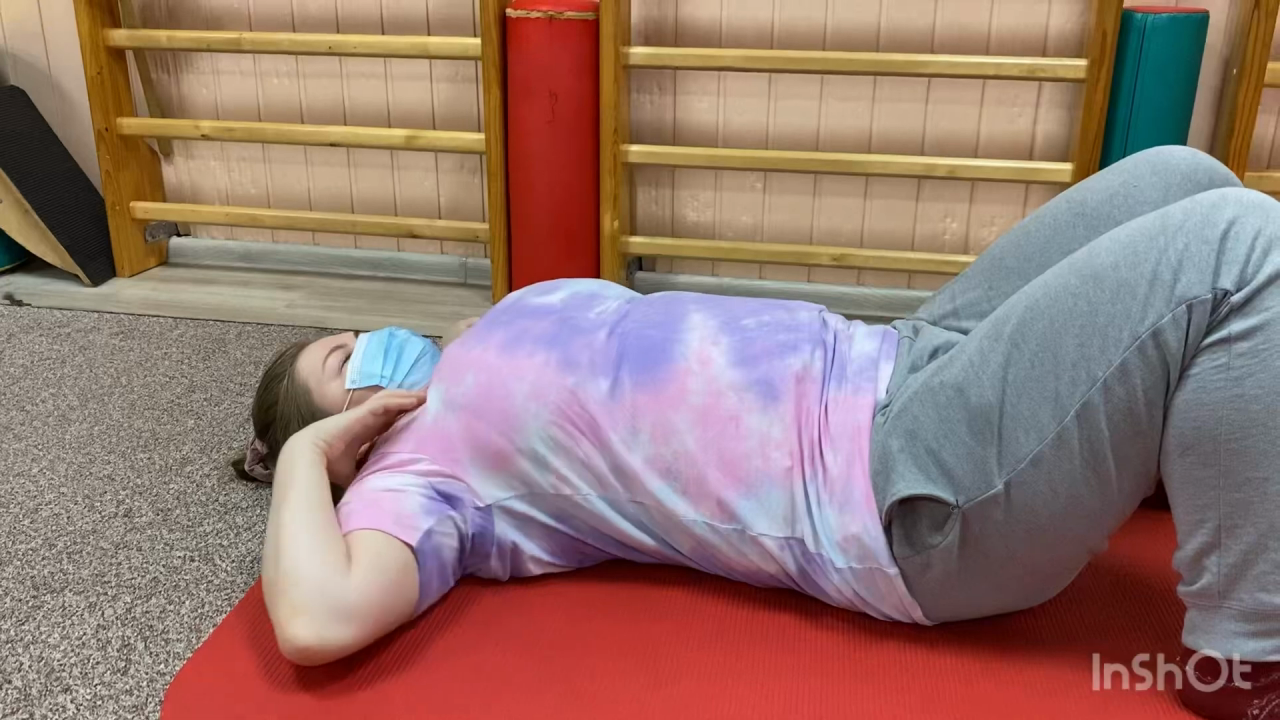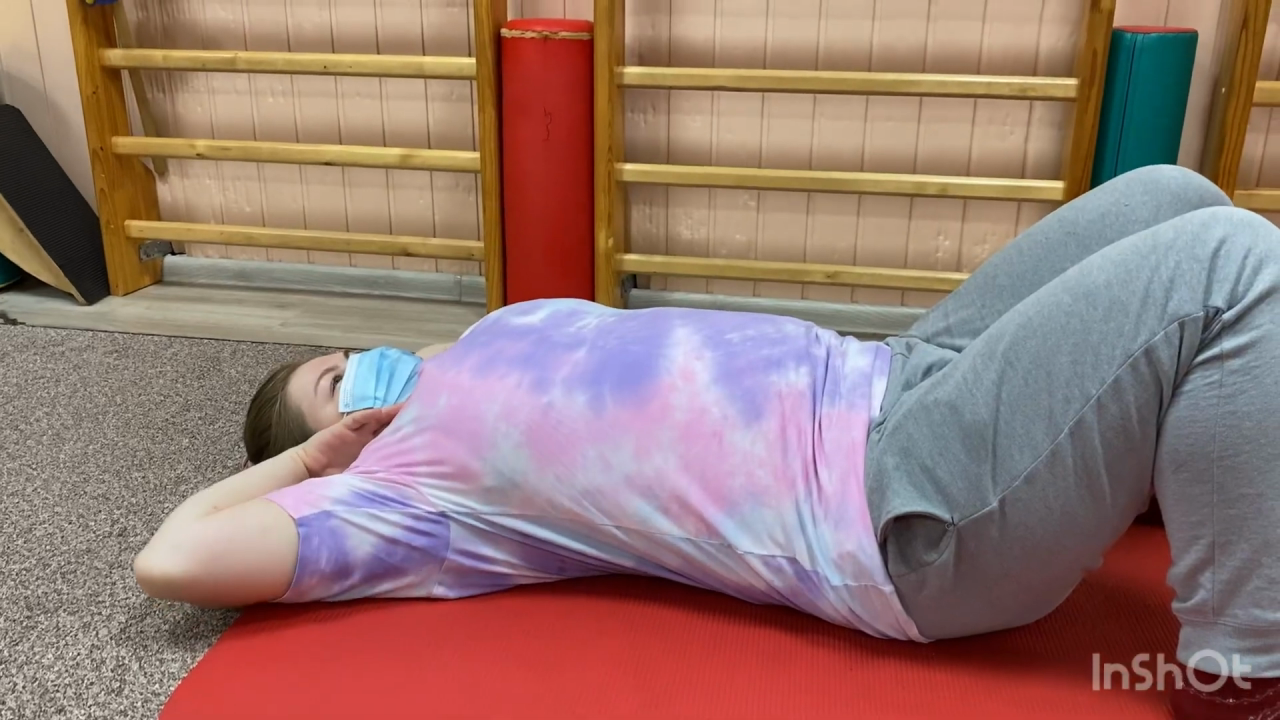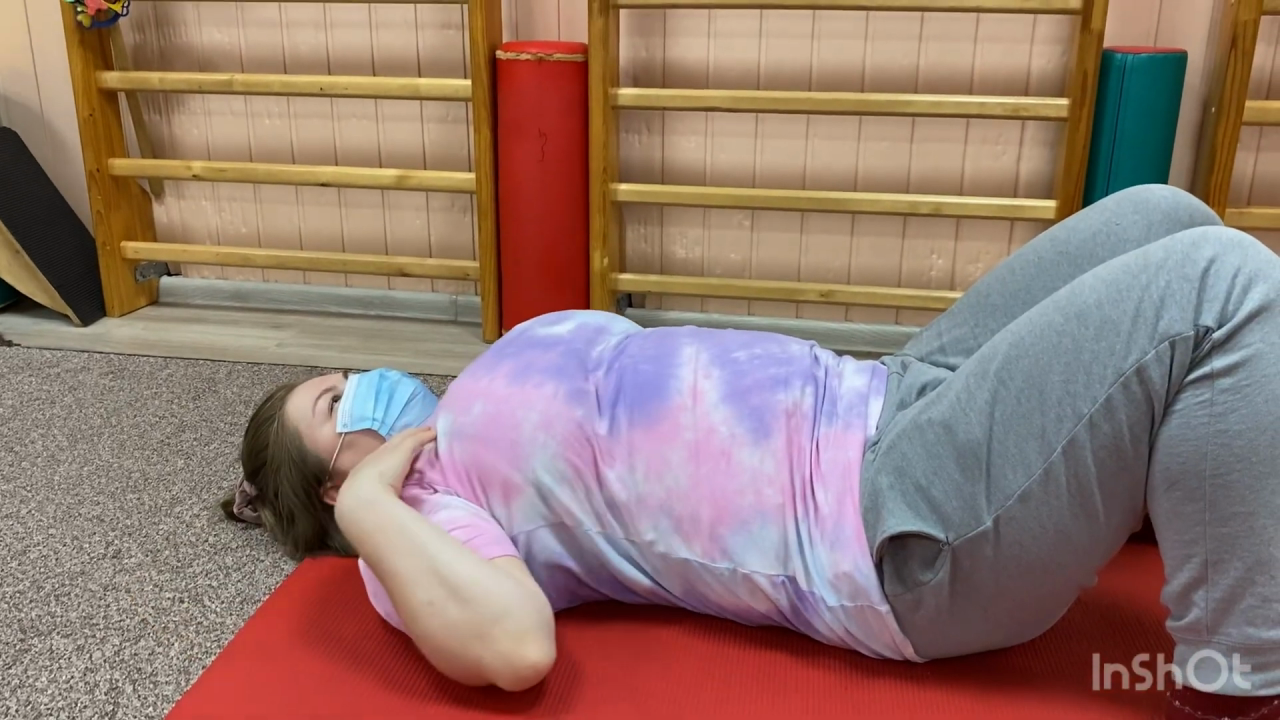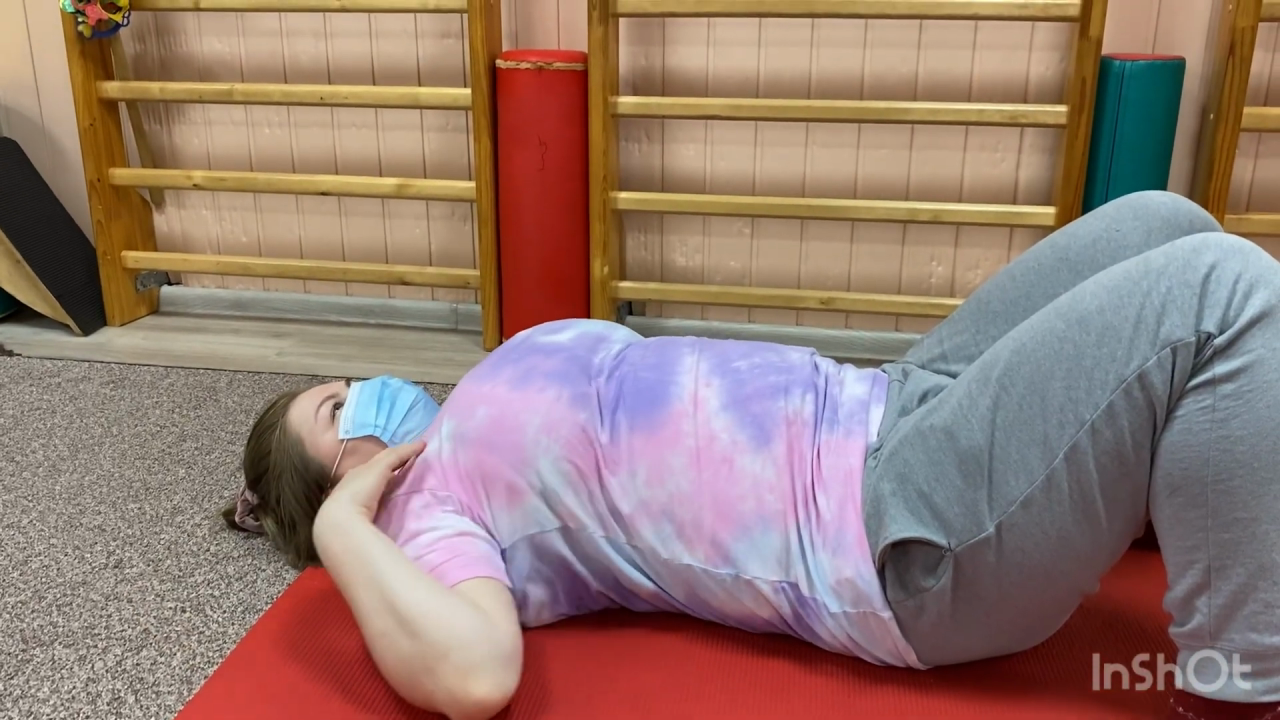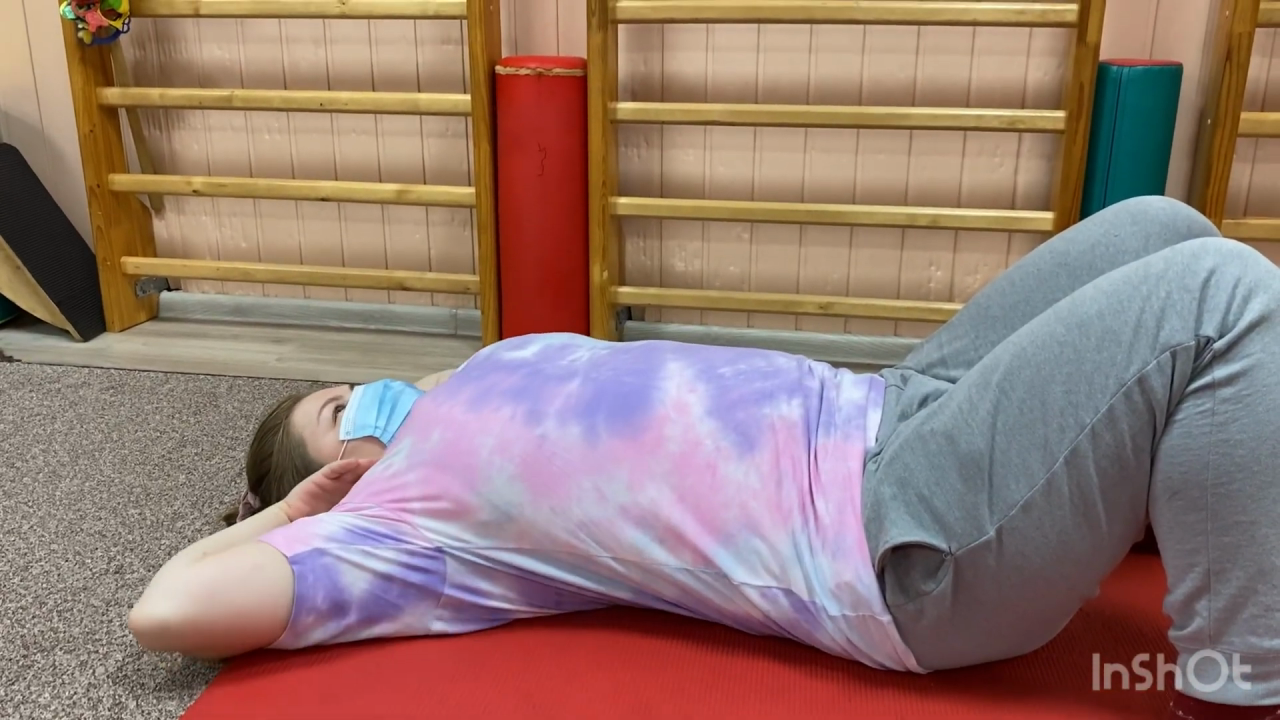
dt=1s
person 1, frame 1
left shoulder: (476, 377)
right shoulder: (419, 468)
right elbow: (316, 622)
right wrist: (307, 452)
left hip: (901, 366)
right hip: (927, 500)
left knee: (1182, 183)
person 1, frame 2
left shoulder: (481, 364)
right shoulder: (408, 483)
right elbow: (170, 560)
right wrist: (299, 459)
left hip: (895, 385)
right hip: (914, 515)
left knee: (1171, 199)
person 1, frame 3
left shoulder: (470, 424)
right shoulder: (426, 504)
right wrist: (360, 505)
left hip: (888, 404)
right hip: (910, 532)
left knee: (1160, 219)
person 1, frame 4
left shoulder: (473, 424)
right shoulder: (426, 515)
right wrist: (340, 525)
left hip: (891, 410)
right hip: (917, 539)
left knee: (1161, 226)
person 1, frame 5
left shoulder: (470, 408)
right shoulder: (404, 514)
right elbow: (167, 610)
right wrist: (282, 510)
left hip: (888, 417)
right hip: (911, 545)
left knee: (1161, 232)
